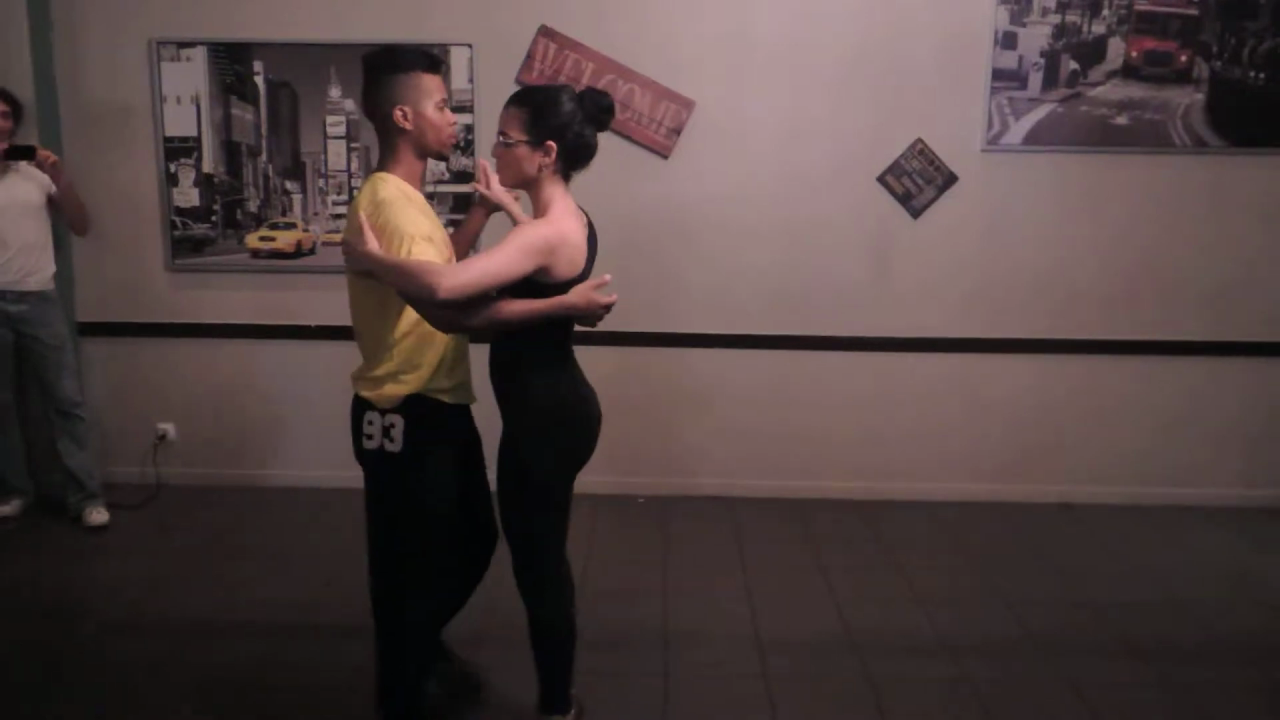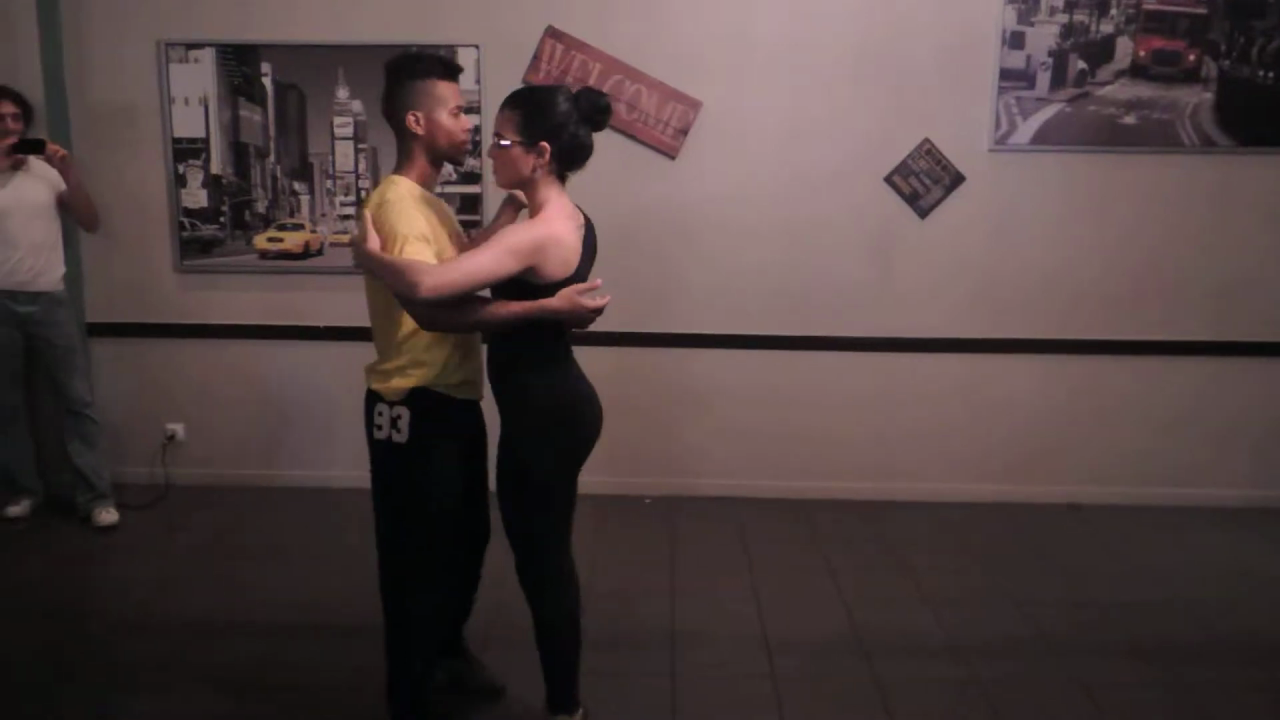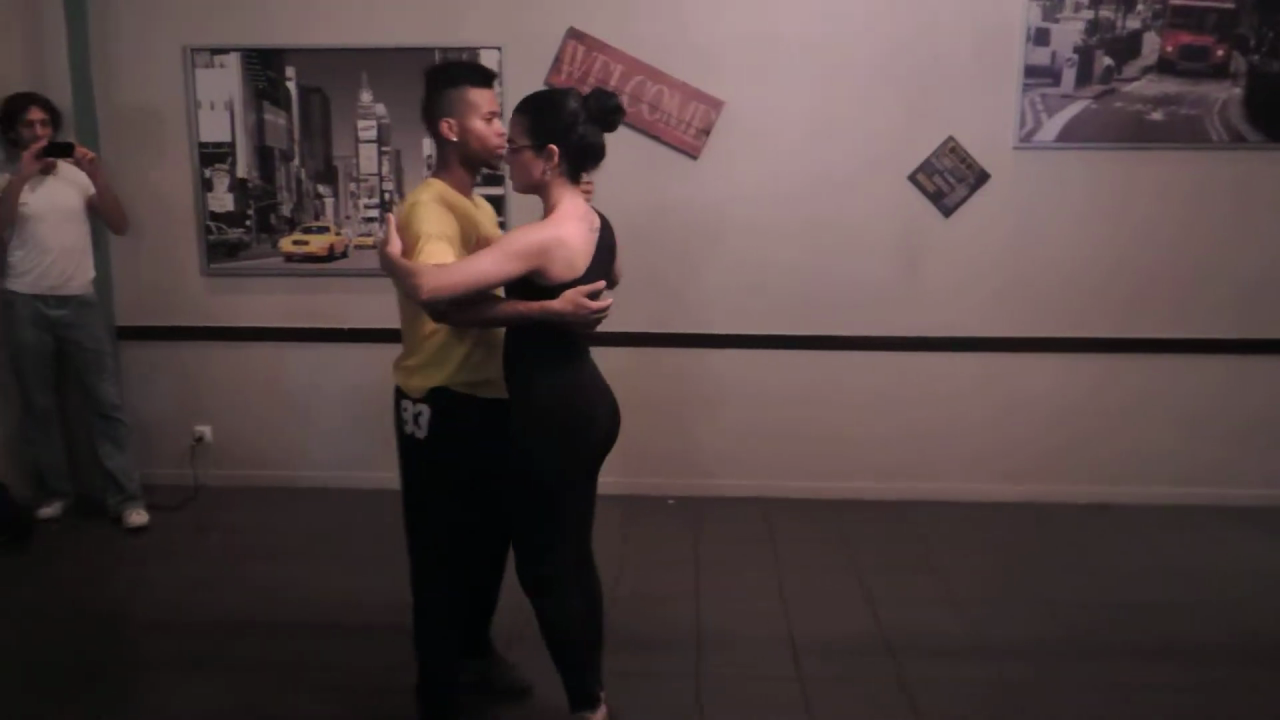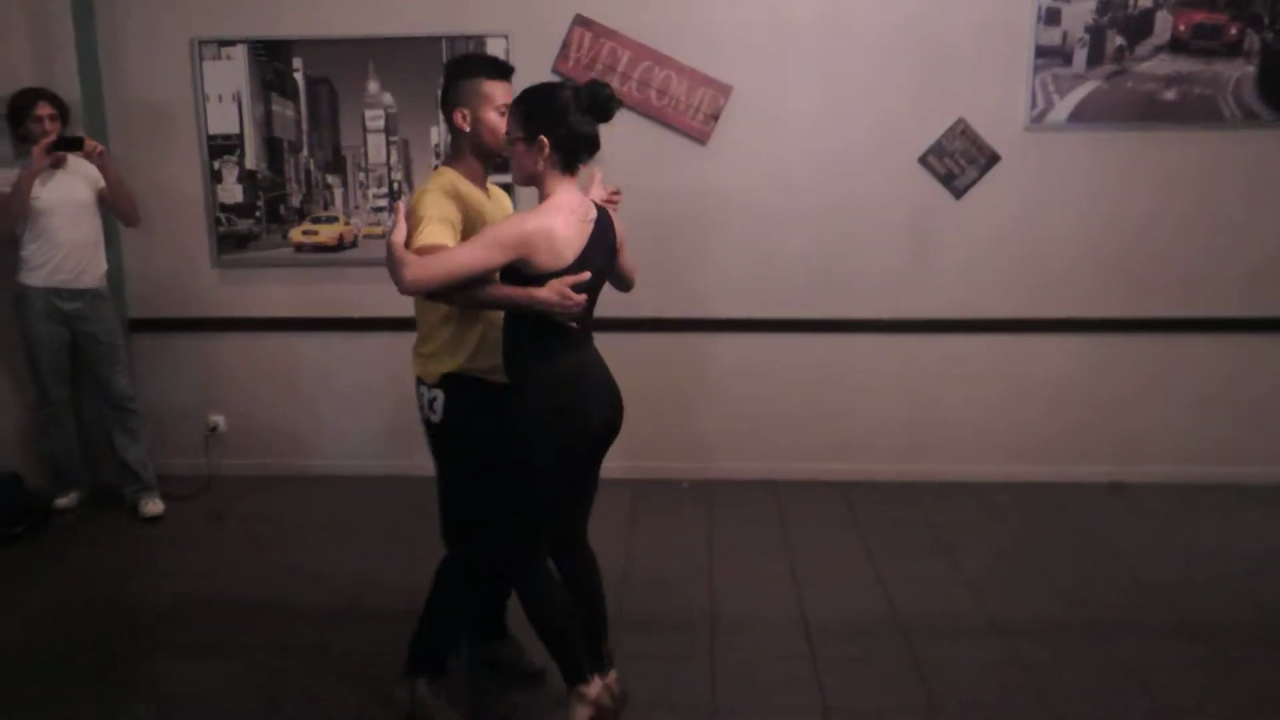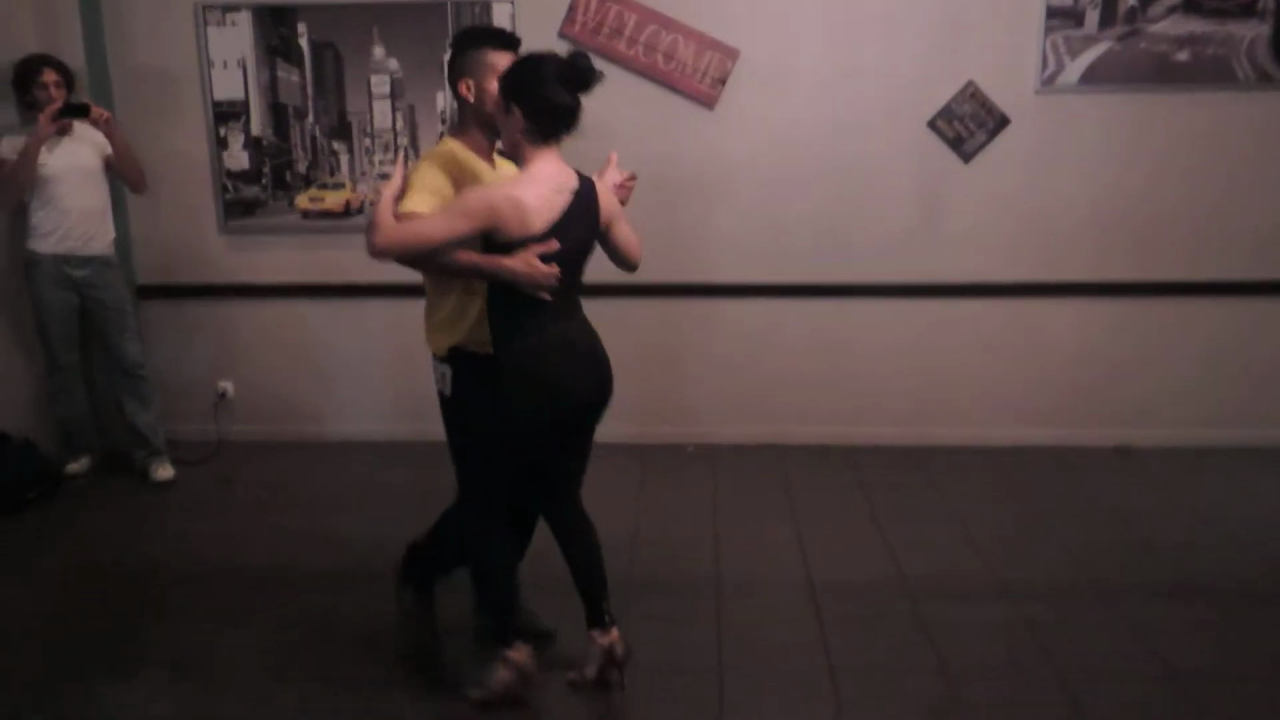
dt=0.2s
person 1, frame 1
left shoulder: (404, 199)
right shoulder: (390, 205)
right elbow: (448, 309)
left wrist: (484, 208)
right wrist: (564, 306)
left hip: (441, 408)
right hip: (405, 419)
left knee: (474, 542)
right knee: (412, 569)
left ankle: (426, 652)
person 1, frame 2
left shoulder: (430, 201)
right shoulder: (399, 205)
right elbow: (432, 308)
left wrist: (510, 208)
right wrist: (547, 309)
left hip: (454, 403)
right hip: (413, 412)
left knee: (466, 540)
right knee: (418, 564)
left ankle: (447, 652)
person 1, frame 3
left shoulder: (476, 205)
right shoulder: (430, 208)
right elbow: (444, 301)
right wrist: (550, 309)
left hip: (486, 399)
right hip: (440, 406)
left knee: (492, 538)
right knee: (446, 557)
left ankle: (473, 650)
person 1, frame 4
left shoulder: (496, 195)
right shoulder: (440, 196)
right wrist: (530, 297)
left hip: (504, 384)
right hip: (460, 389)
right knee: (475, 532)
left ankle: (488, 631)
right ankle: (427, 666)
person 1, frame 5
left shoulder: (506, 168)
right shoulder: (441, 168)
left elbow: (531, 236)
right elbow: (408, 243)
right wrist: (499, 267)
right hip: (473, 362)
right knee: (491, 495)
right ankle: (418, 572)
person 2, frame 1
left shoulder: (548, 234)
right shoulder: (568, 219)
left elbow: (443, 286)
left wrist: (371, 258)
right wrist: (505, 205)
left hip: (545, 420)
right hip: (557, 410)
left knee: (538, 571)
right knee: (545, 563)
person 2, frame 2
left shoulder: (535, 236)
right shoulder: (572, 220)
left elbow: (426, 284)
left wrist: (370, 254)
right wrist: (519, 208)
left hip: (542, 419)
right hip: (564, 407)
left knee: (541, 570)
right knee: (550, 560)
person 2, frame 3
left shoulder: (541, 240)
right shoulder: (596, 224)
left elbow: (429, 288)
left wrist: (391, 255)
left hip: (555, 418)
right hip: (589, 406)
left knee: (543, 570)
right knee: (571, 557)
person 2, frame 4
left shoulder: (528, 229)
right shoulder: (603, 219)
left elbow: (412, 277)
left wrist: (396, 238)
left hip: (553, 408)
right hip: (596, 396)
left knee: (515, 553)
right knee: (568, 539)
person 2, frame 5
left shoulder: (499, 199)
right shoulder: (595, 194)
left elbow: (384, 242)
right elbow: (631, 257)
left wrist: (390, 189)
left hip: (536, 376)
right hip: (587, 364)
left knee: (486, 515)
right knee: (562, 502)
left ankle: (513, 649)
right ankle: (604, 635)
person 3, frame 1
left shoulder: (38, 170)
left elbow: (81, 225)
left wrist: (59, 176)
left hip: (39, 298)
left knee: (67, 398)
left ankle: (86, 495)
person 3, frame 2
left shoulder: (48, 170)
left elbow: (91, 223)
left wrist: (67, 169)
left hip: (49, 298)
left knee: (77, 398)
left ankle: (95, 495)
person 3, frame 3
left shoulder: (76, 174)
left elbow: (119, 225)
left wrist: (96, 173)
left hip: (79, 301)
left knee: (107, 401)
right knee: (39, 406)
left ankle: (126, 496)
right ankle: (54, 492)
person 3, frame 4
left shoulder: (86, 167)
left elbow: (131, 218)
left wrist: (106, 165)
left hip: (92, 295)
right hip: (39, 299)
left knee: (120, 393)
right knee: (54, 398)
left ankle: (142, 486)
right ankle: (70, 483)
person 3, frame 5
left shoulder: (93, 135)
left elbow: (138, 184)
left wrist: (113, 133)
right wrist: (37, 140)
left hip: (100, 261)
right hip: (49, 266)
left knee: (129, 359)
right knee: (63, 364)
left ankle: (151, 452)
right ankle: (80, 449)
